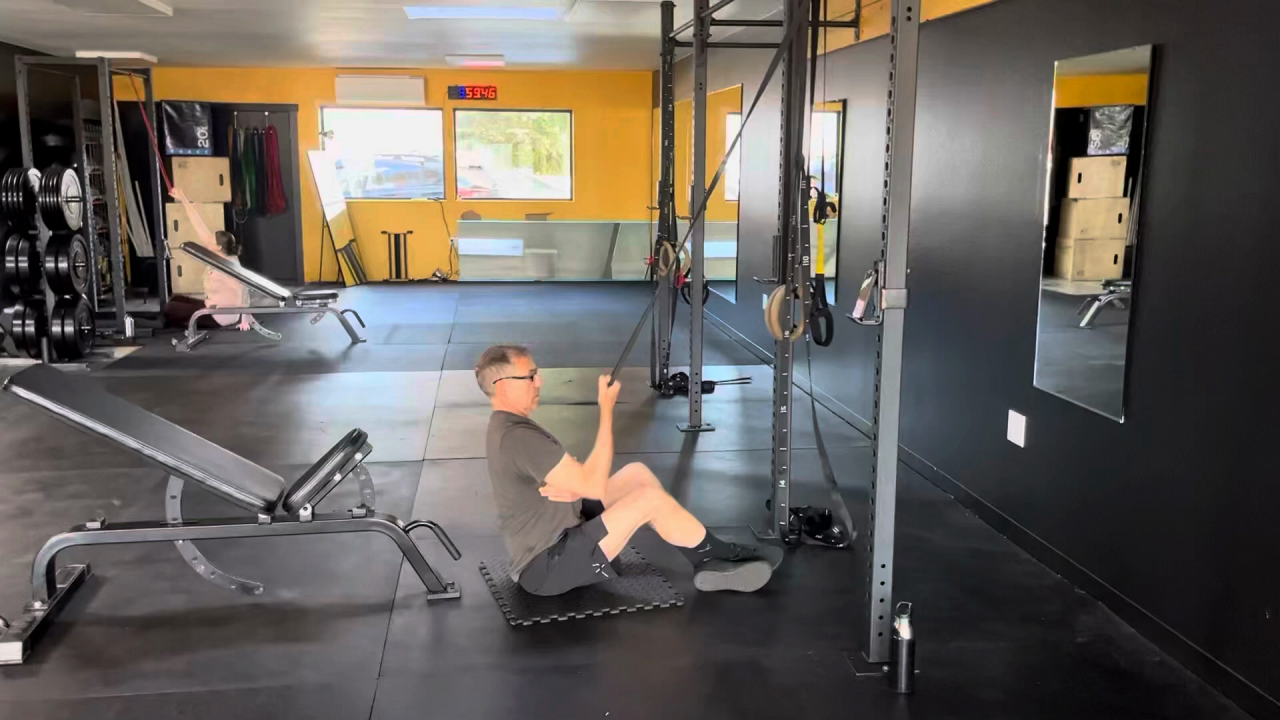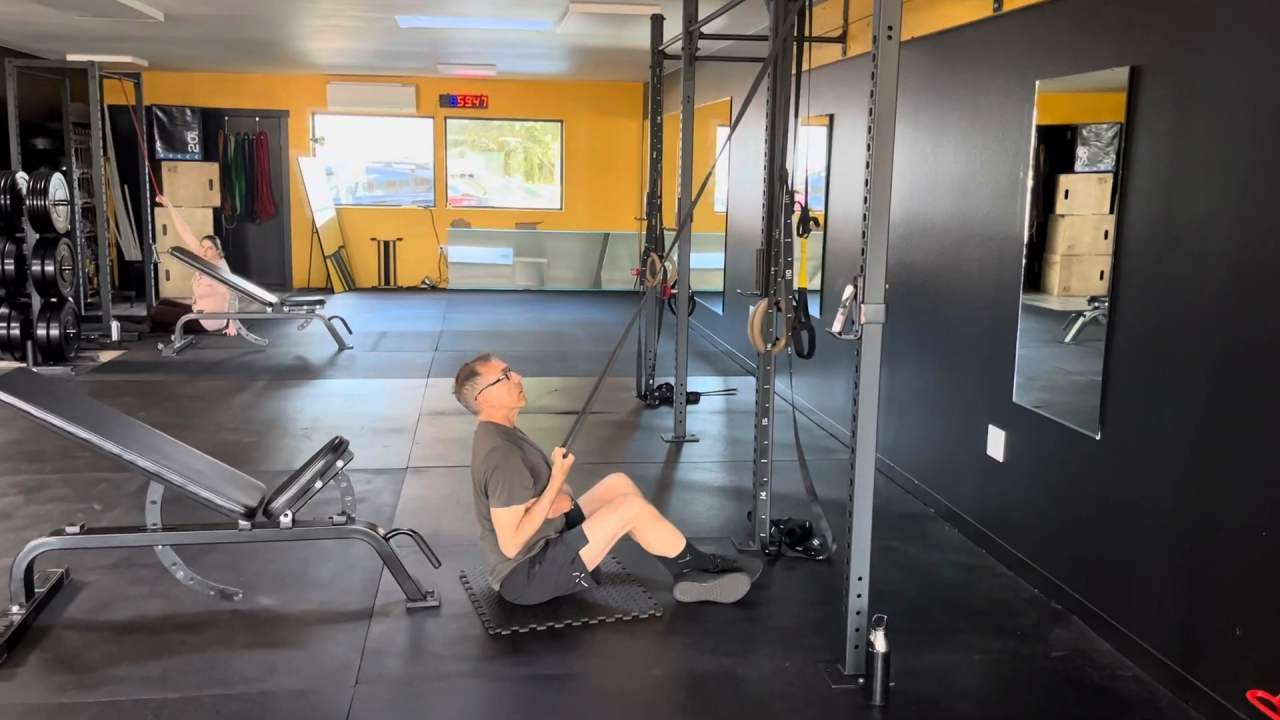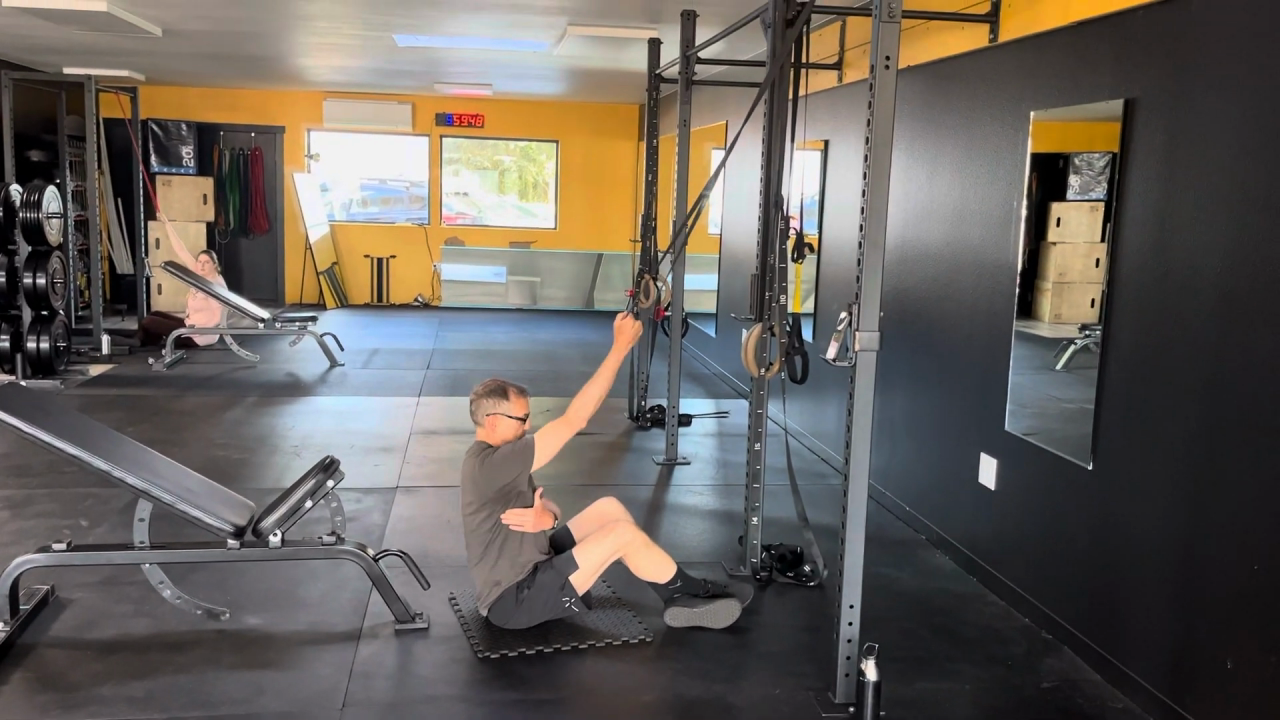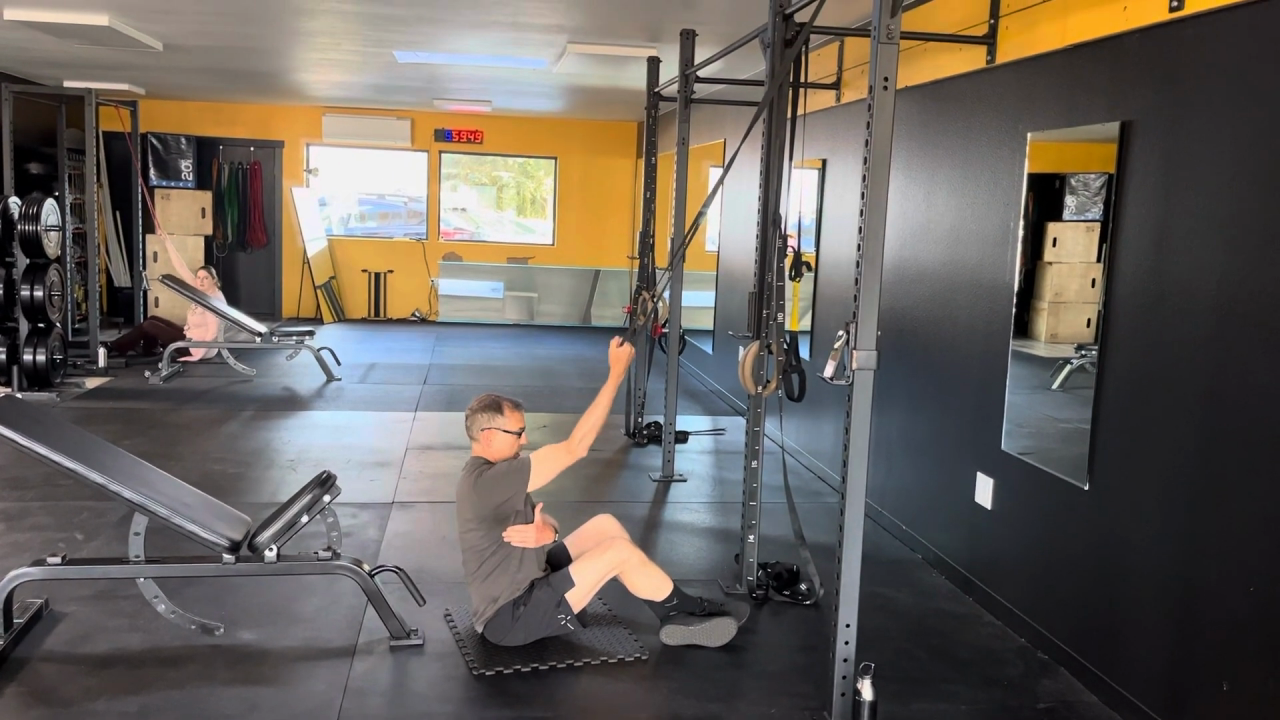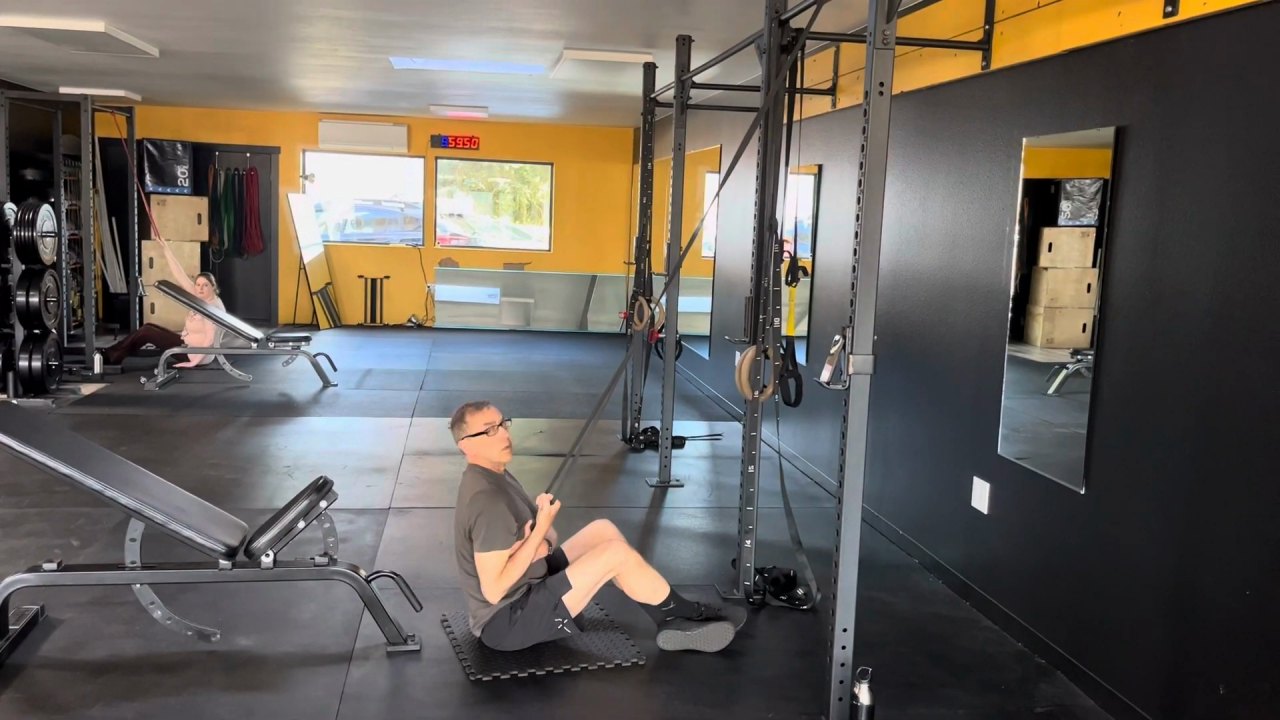
dt=1s
person 1, frame 1
left shoulder: (511, 426)
right shoulder: (516, 438)
left elbow: (569, 477)
right elbow: (598, 487)
left wrist: (575, 485)
right wrist: (605, 409)
left hip: (555, 538)
right hip: (546, 566)
left knee: (636, 473)
right knee: (650, 498)
left ankle: (713, 560)
right ankle: (725, 556)
person 1, frame 2
left shoulder: (504, 433)
right shoulder: (500, 454)
left elbow: (544, 490)
right elbow: (510, 543)
left wrist: (563, 499)
right wrist: (557, 482)
left hip: (540, 548)
right hip: (526, 576)
left knee: (617, 484)
right knee: (632, 507)
left ankle: (692, 572)
right ankle: (707, 566)
person 1, frame 3
left shoulder: (493, 459)
right shoulder: (493, 465)
left elbow: (550, 508)
right elbow: (574, 420)
left wrist: (547, 518)
right wrist: (620, 347)
left hip: (527, 571)
right hip: (514, 601)
left knee: (608, 508)
right knee: (622, 533)
left ankle: (684, 596)
right ankle: (697, 593)
person 1, frame 4
left shoulder: (488, 475)
right shoulder: (490, 480)
left elbow: (543, 519)
right elbow: (575, 448)
left wrist: (547, 532)
right wrist: (616, 373)
left hip: (523, 585)
right hip: (510, 617)
left knee: (604, 525)
right knee: (619, 549)
left ankle: (680, 614)
right ankle: (694, 610)
person 1, frame 5
left shoulder: (495, 476)
right shoulder: (486, 500)
left elbow: (548, 535)
right elbow: (494, 590)
left wrist: (542, 546)
right wrist: (540, 531)
left hip: (525, 589)
right hip: (506, 622)
left knee: (603, 530)
right knee: (617, 553)
left ankle: (674, 621)
right ankle: (693, 614)
